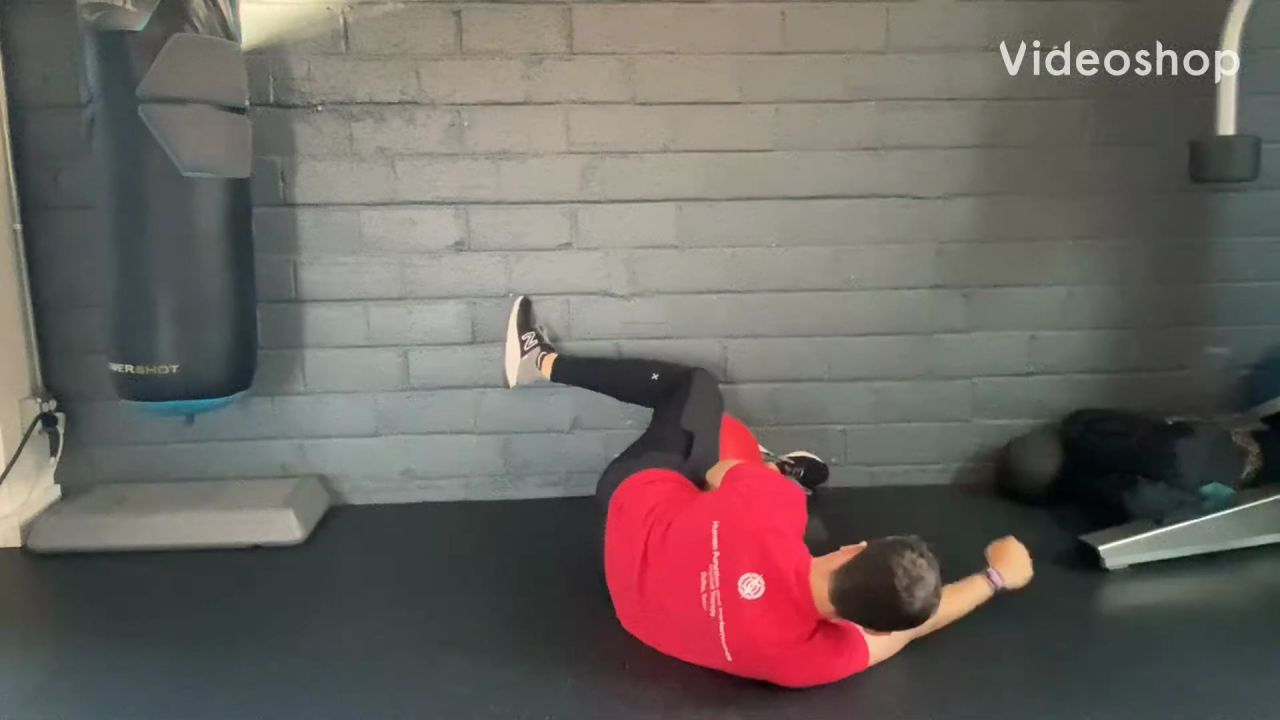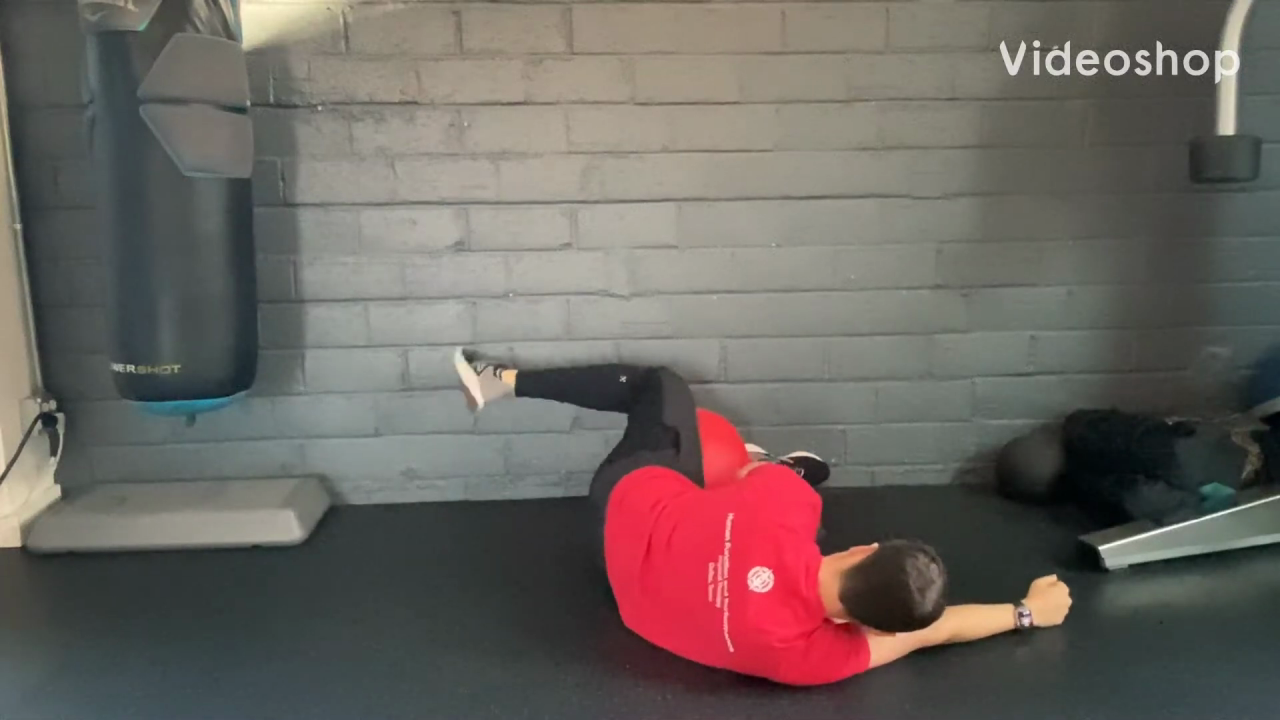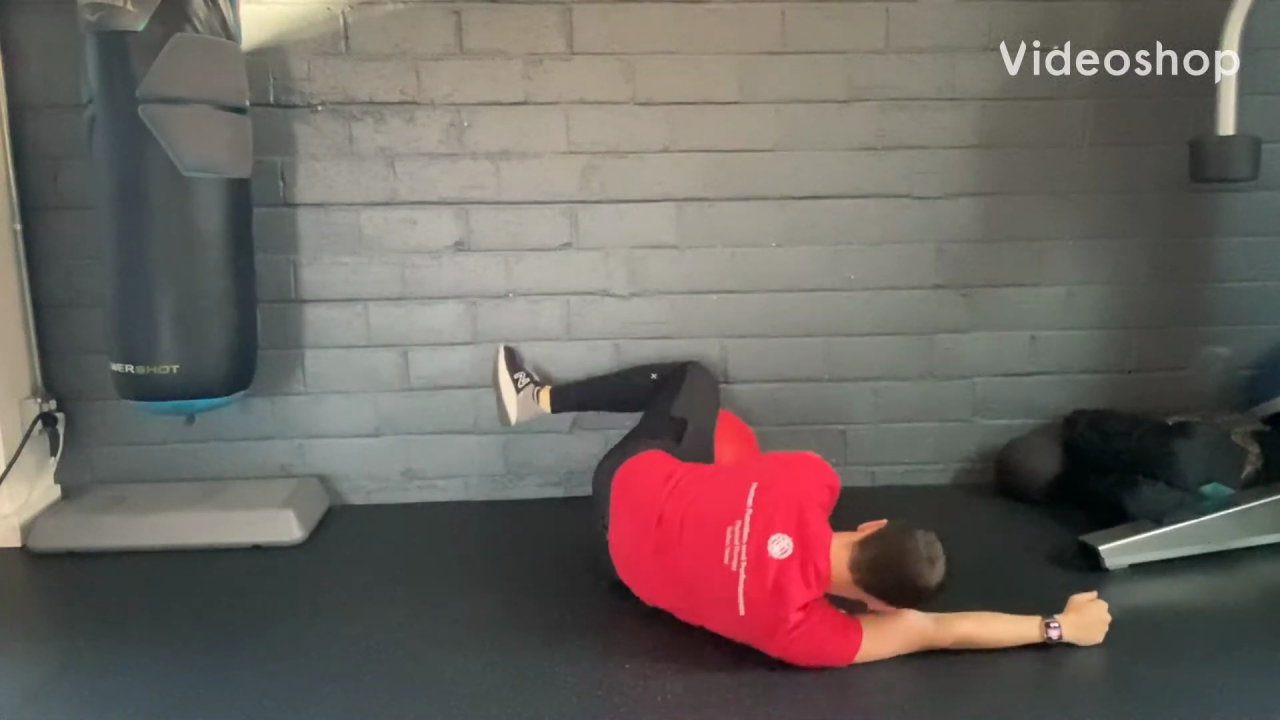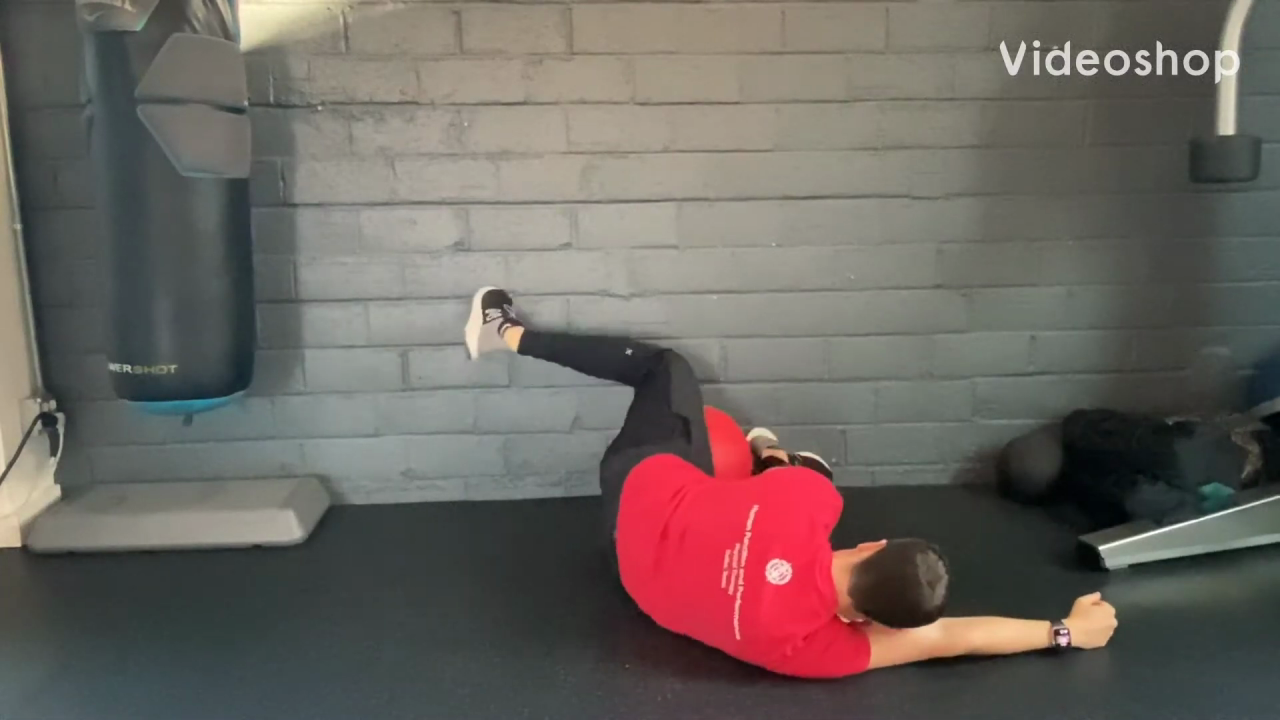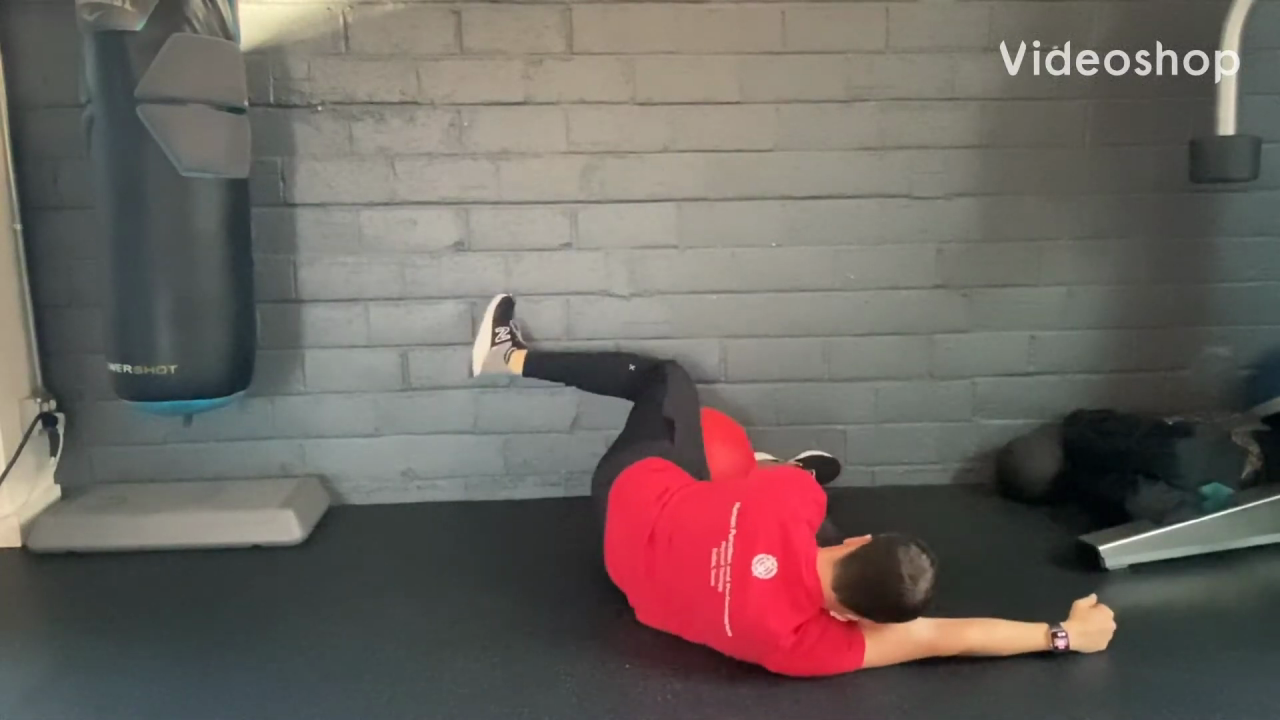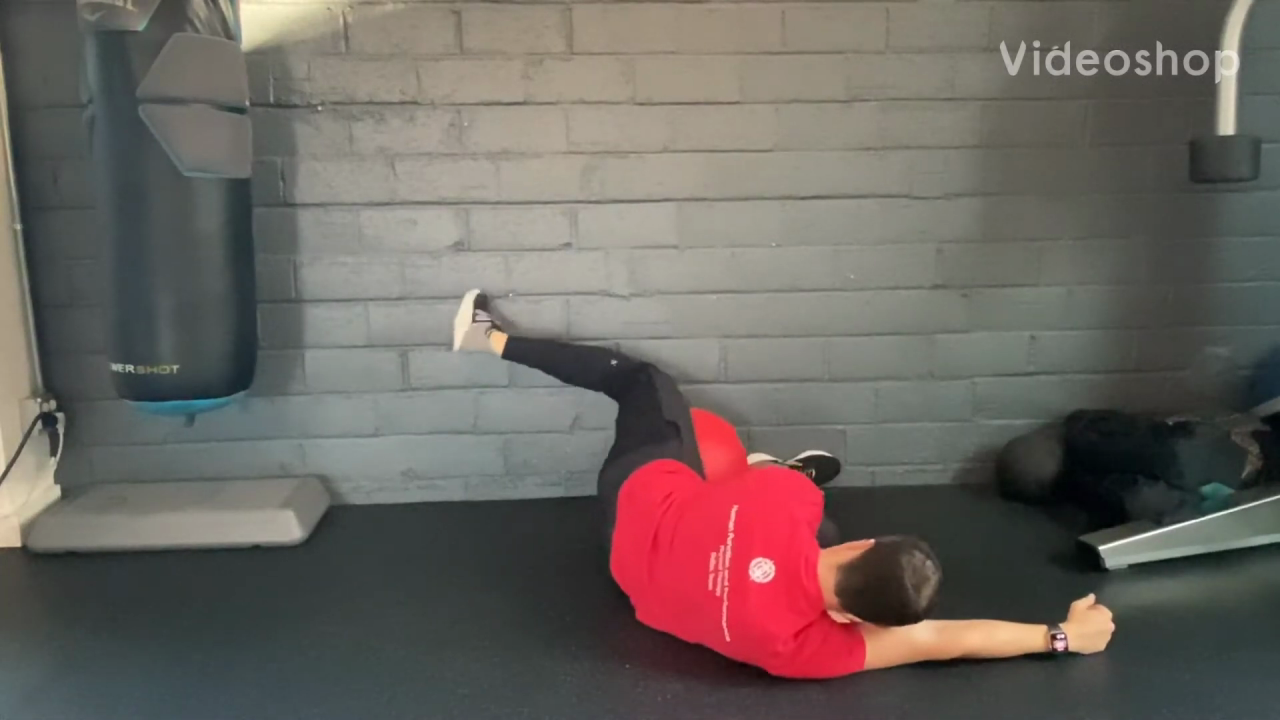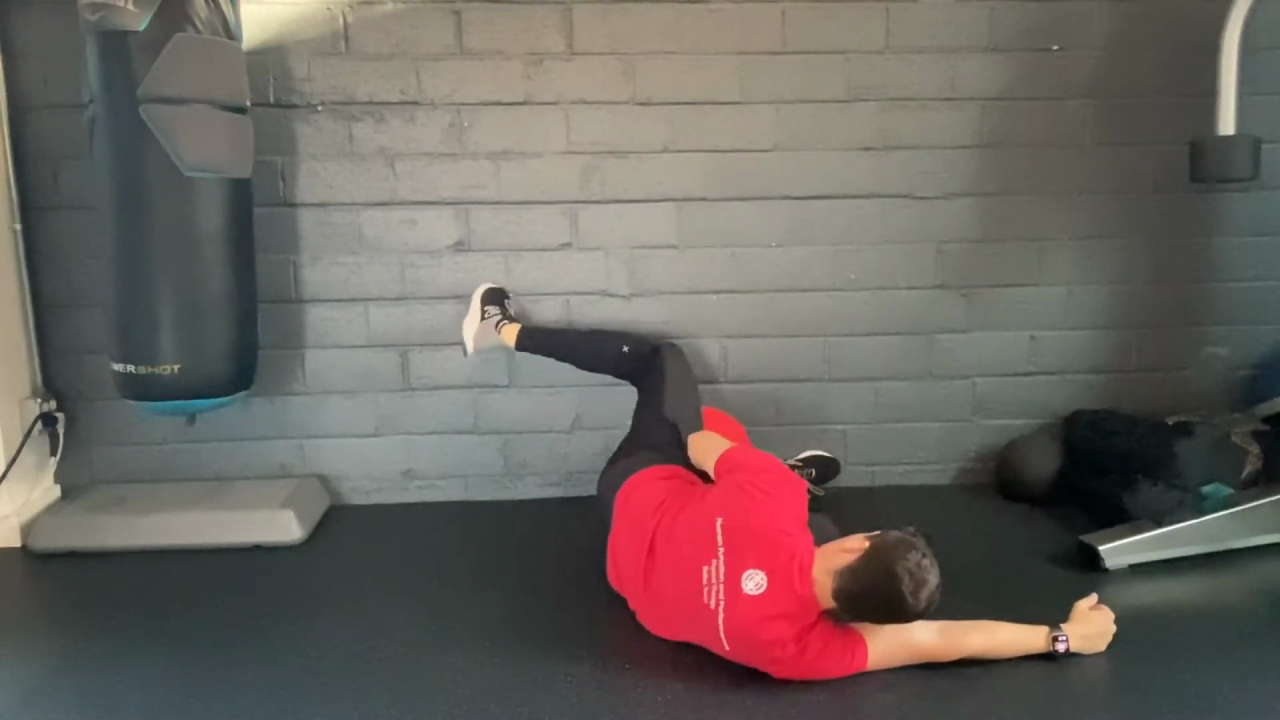
dt=0.7s
person 1, frame 1
left shoulder: (772, 506)
right shoulder: (806, 659)
left elbow: (719, 472)
right elbow: (911, 622)
right wrist: (998, 576)
left hip: (634, 496)
left knee: (696, 384)
left ankle: (542, 363)
person 1, frame 2
left shoulder: (783, 503)
right shoulder: (803, 657)
right elbow: (931, 631)
right wrist: (1028, 612)
left hip: (634, 493)
left knee: (662, 384)
left ankle: (504, 381)
person 1, frame 3
left shoulder: (805, 478)
right shoulder: (795, 630)
right elbow: (938, 632)
right wrist: (1060, 626)
left hip: (634, 480)
right hip: (638, 521)
left knee: (693, 378)
left ankle: (539, 398)
person 1, frame 4
left shoulder: (808, 498)
right shoulder: (803, 647)
right elbow: (951, 640)
right wrist: (1067, 630)
left hip: (651, 482)
right hip: (662, 502)
left knee: (664, 365)
left ankle: (508, 334)
person 1, frame 5
left shoulder: (792, 493)
right shoulder: (797, 644)
right elbow: (946, 638)
right wrist: (1067, 633)
left hip: (637, 486)
right hip: (640, 523)
left knee: (666, 377)
left ankle: (511, 356)
person 1, frame 6
left shoulder: (785, 497)
right shoulder: (796, 646)
right elbow: (948, 642)
right wrist: (1064, 635)
left hip: (646, 487)
right hip: (652, 515)
left knee: (643, 380)
left ankle: (493, 338)
person 1, frame 7
left shoulder: (770, 497)
right shoulder: (798, 650)
left elbow: (702, 445)
right elbow: (948, 643)
right wrist: (1066, 636)
left hip: (641, 492)
right hip: (648, 512)
left knee: (662, 358)
left ankle: (504, 331)
